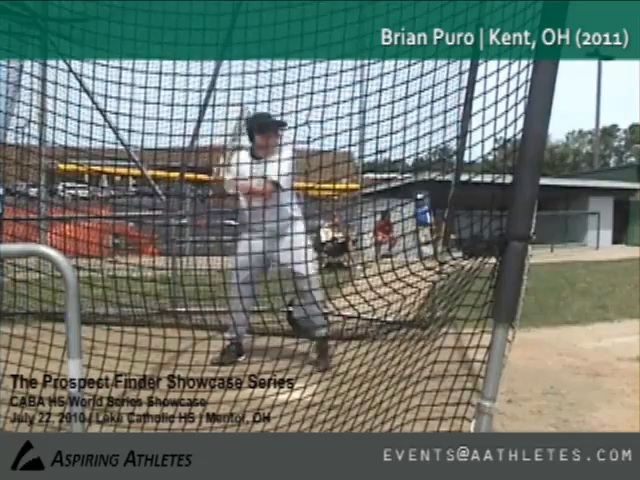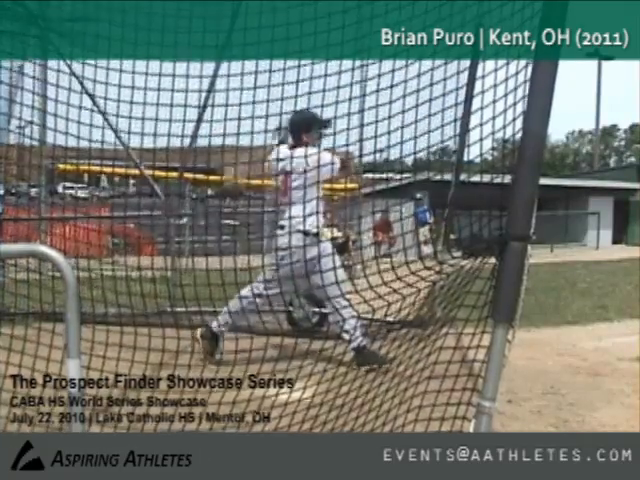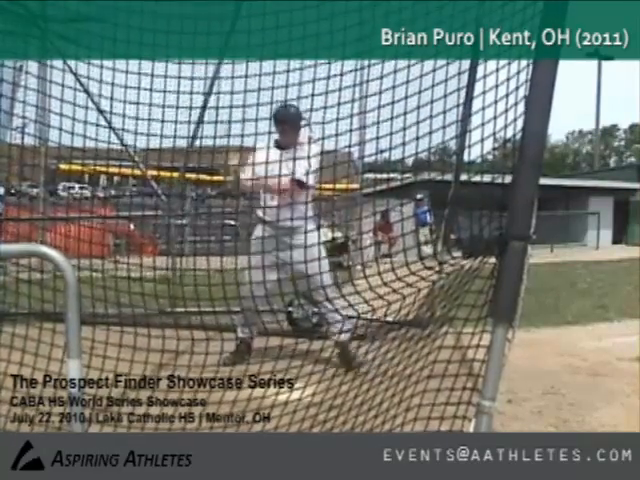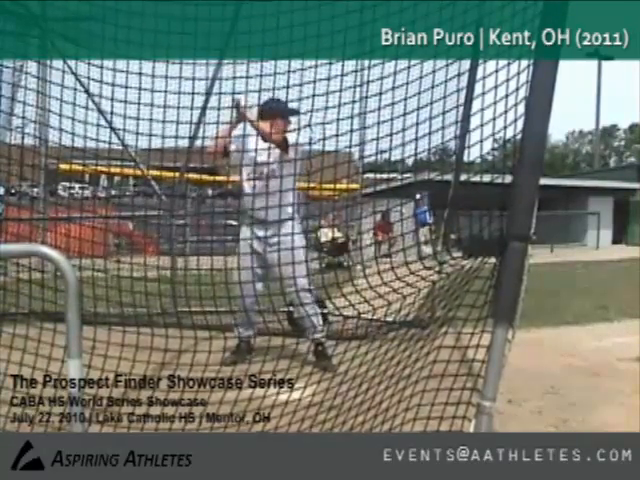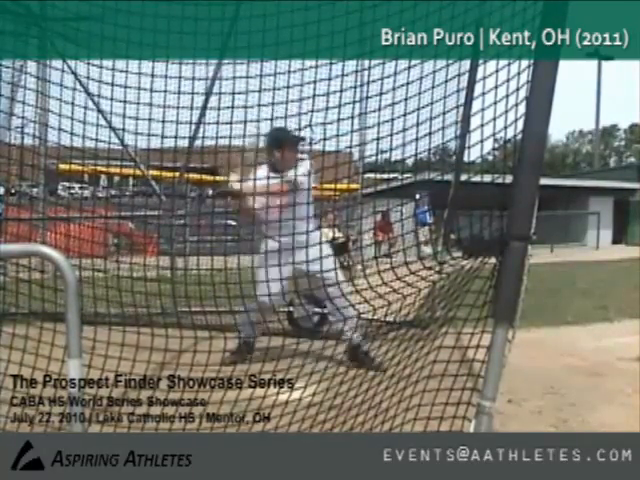
dt=1s
person 1, frame 1
left shoulder: (285, 156)
right shoulder: (238, 159)
left elbow: (267, 191)
right elbow: (227, 193)
left wrist: (237, 186)
right wrist: (226, 183)
left hip: (289, 229)
right hip: (254, 233)
left knee: (307, 281)
right knee: (240, 286)
left ankle: (320, 340)
right ankle: (236, 343)
person 1, frame 2
left shoulder: (279, 154)
right shoulder: (314, 157)
right elbow: (344, 167)
left hip: (312, 237)
right hip: (297, 238)
left knee: (335, 289)
right knee: (264, 289)
left ankle: (360, 346)
right ankle: (213, 330)
person 1, frame 3
left shoulder: (310, 151)
right shoulder: (262, 153)
left elbow: (294, 187)
right elbow: (244, 186)
left wrist: (259, 183)
right wrist: (242, 184)
left hip: (302, 231)
right hip: (267, 230)
left knee: (321, 286)
right knee: (251, 289)
left ankle: (343, 342)
right ankle: (244, 343)
person 1, frame 4
left shoulder: (292, 145)
right shoulder: (246, 142)
left elbow: (274, 137)
right elbow: (215, 149)
left wrist: (248, 115)
right wrist: (236, 121)
left hip: (285, 227)
right hip: (252, 227)
left knee: (300, 287)
right knee: (247, 288)
left ankle: (319, 345)
right ankle: (245, 342)
person 1, frame 5
left shoulder: (303, 167)
right shoulder: (258, 174)
left elbow: (284, 189)
right elbow: (255, 213)
left wrist: (247, 189)
left hip: (308, 239)
right hip: (275, 243)
left knee: (333, 289)
right knee: (265, 298)
left ankle: (355, 346)
right ankle: (246, 342)
